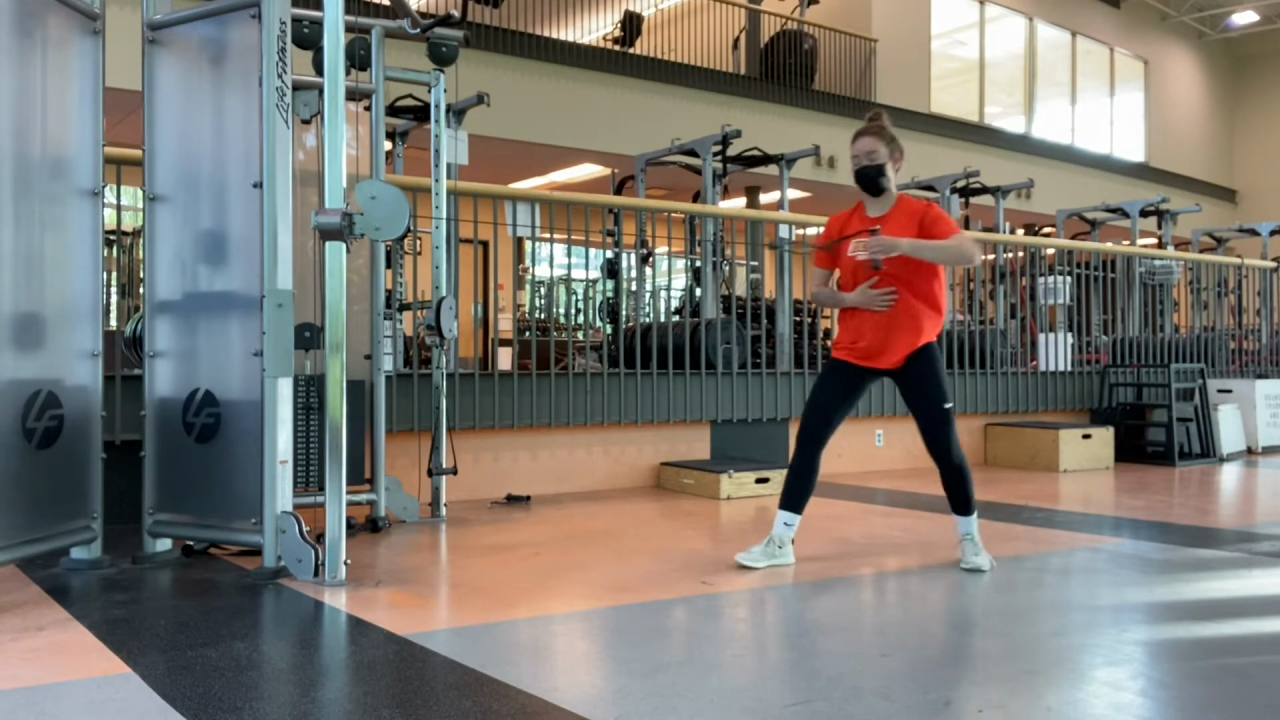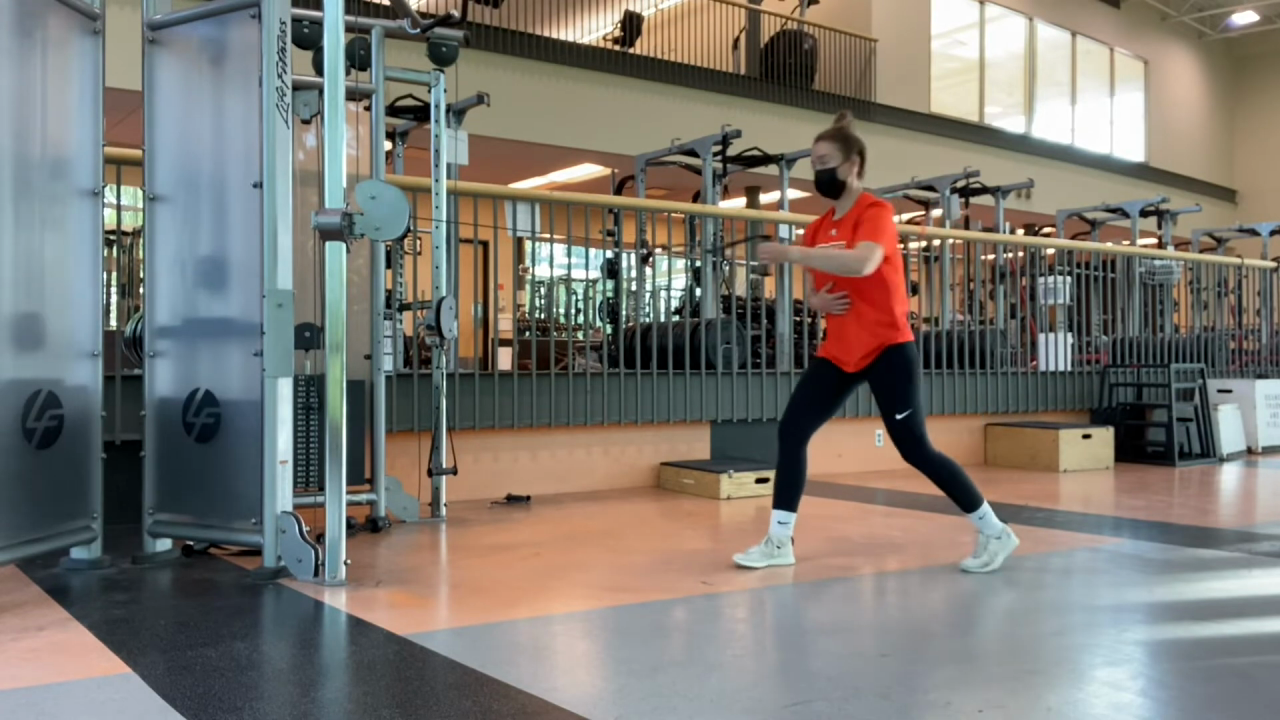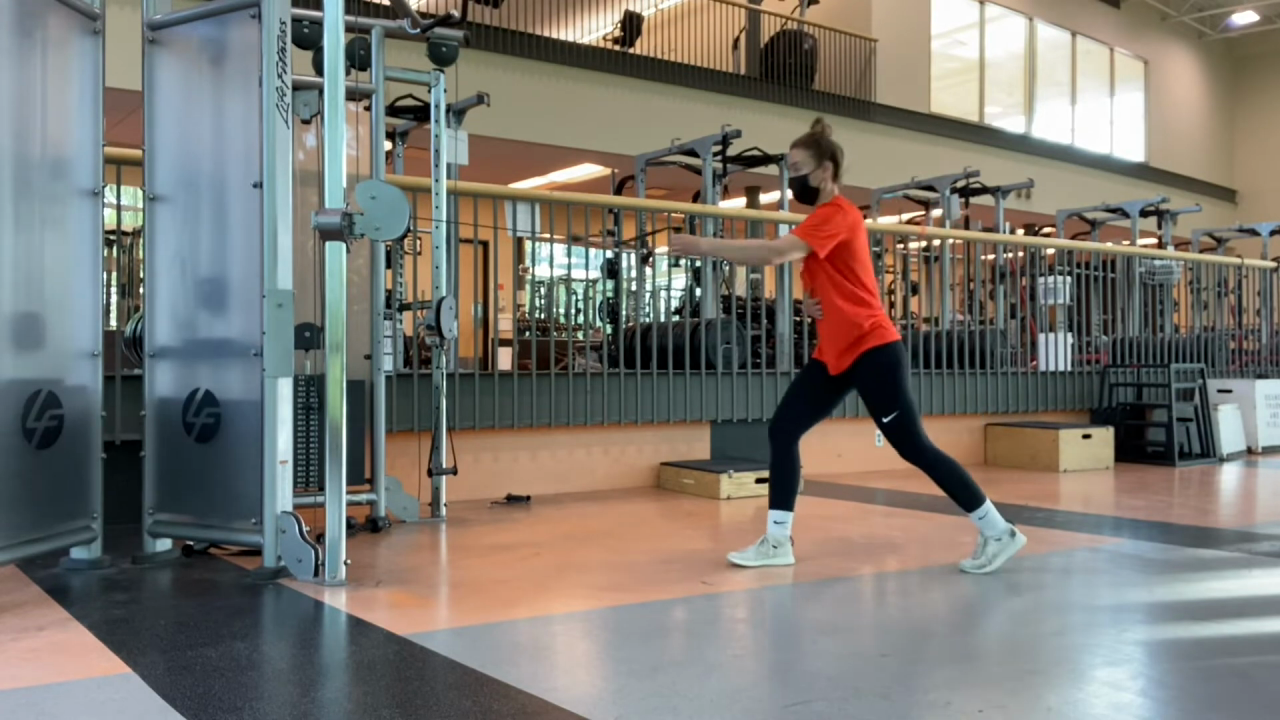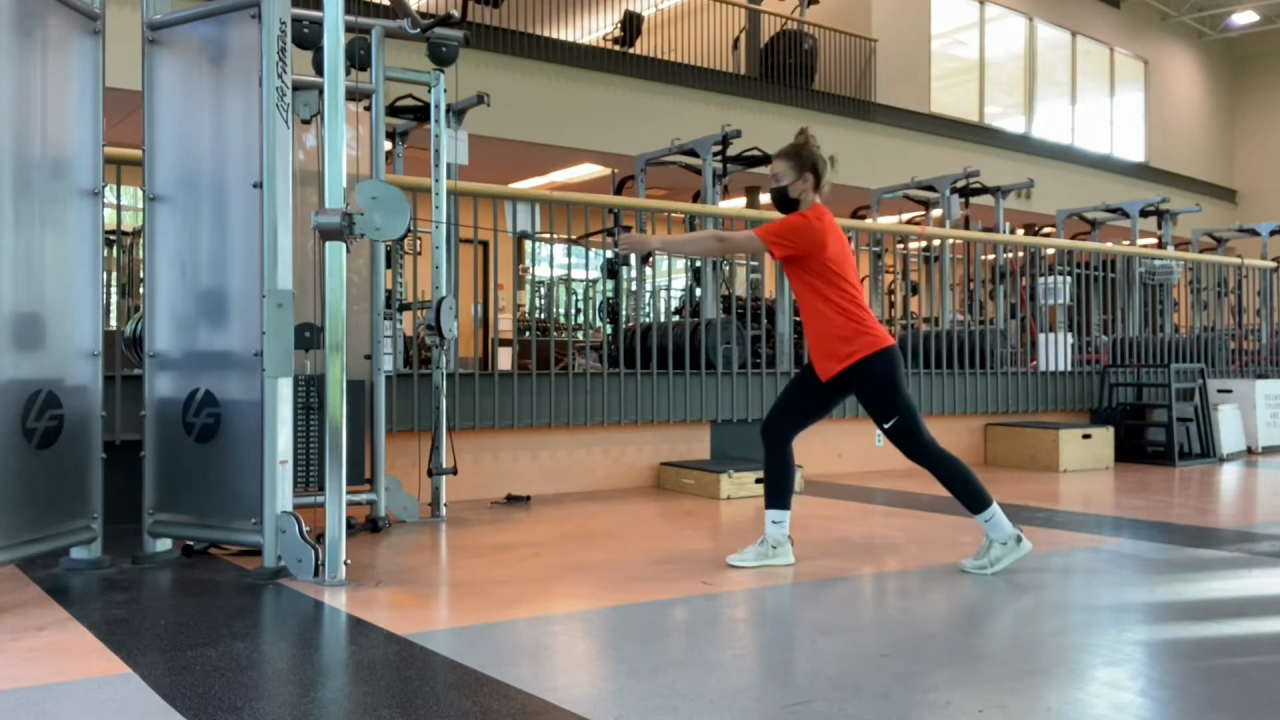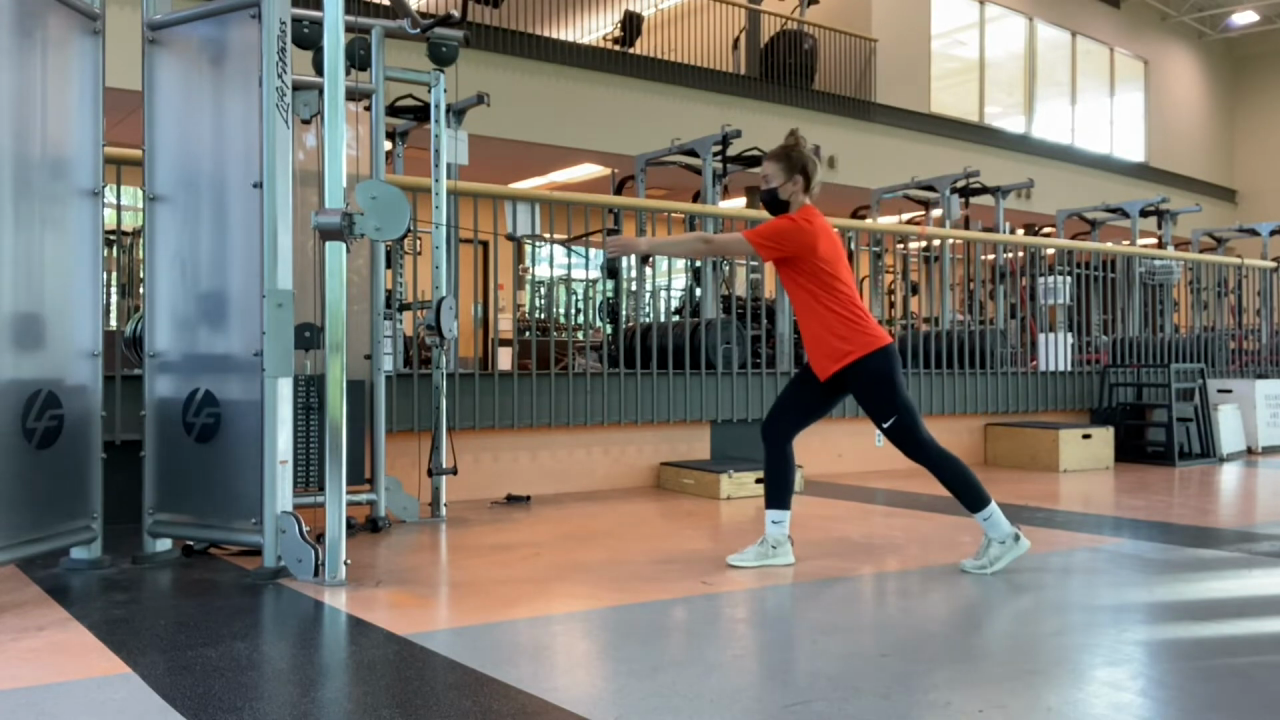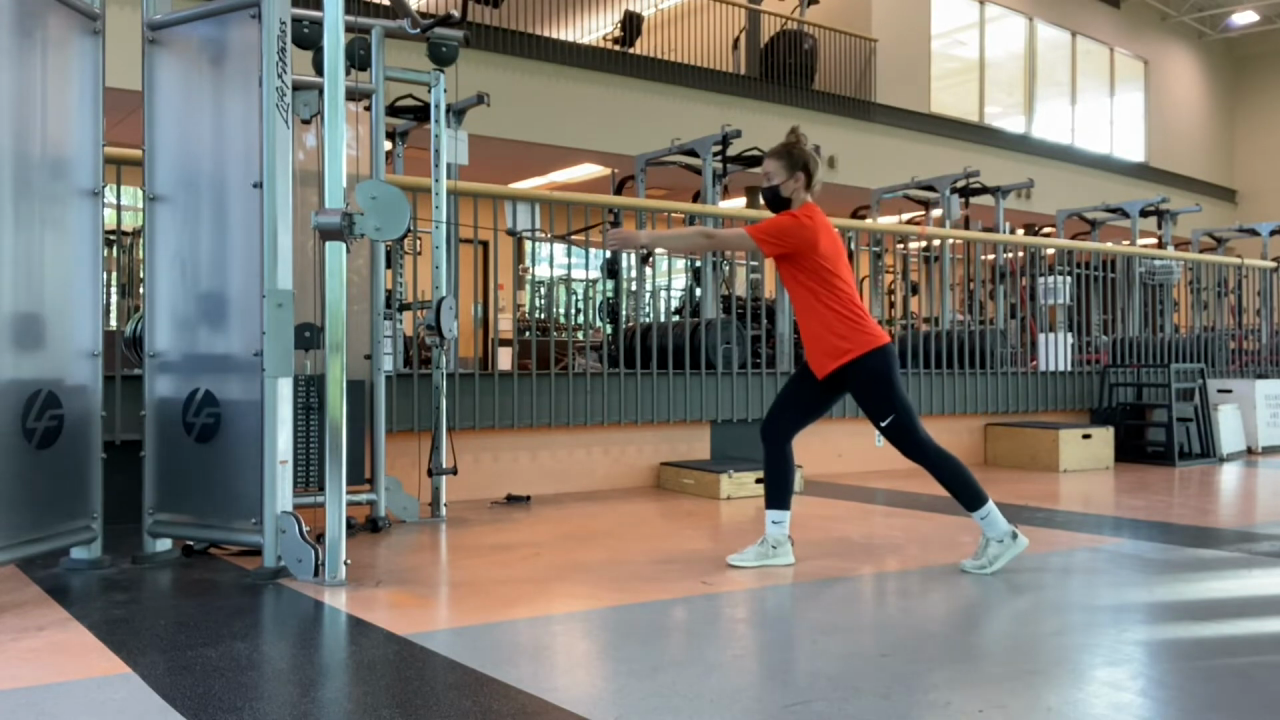
dt=0.2s
person 1, frame 1
left shoulder: (922, 213)
right shoulder: (840, 225)
left elbow: (972, 254)
right elbow: (816, 290)
left wrist: (902, 246)
right wrist: (851, 298)
left hip: (915, 349)
right hip: (853, 352)
left knee: (944, 446)
right knee: (809, 436)
left ankle: (969, 538)
right ankle: (779, 541)
person 1, frame 2
left shoulder: (875, 211)
right shoulder: (817, 228)
left elbow: (861, 264)
right elbow: (811, 290)
left wrist: (793, 253)
right wrist: (820, 303)
left hip: (888, 348)
right hip: (837, 352)
left knee: (914, 450)
right knee: (791, 431)
left ankle: (994, 533)
right ankle: (779, 541)
person 1, frame 3
left shoulder: (838, 214)
right shoulder: (813, 223)
left elbow: (775, 252)
left wrist: (703, 245)
right wrist: (811, 307)
left hip: (872, 350)
right hip: (832, 354)
left knee: (912, 446)
right knee: (781, 431)
left ankle: (998, 532)
right ankle: (777, 541)
person 1, frame 4
left shoulder: (807, 225)
right shoulder: (807, 227)
left elbow: (726, 243)
left wrist: (654, 243)
left hip: (867, 357)
right hip: (831, 360)
left knee: (919, 447)
right knee: (775, 431)
left ankle: (1004, 536)
right ankle: (777, 541)
person 1, frame 5
left shoulder: (796, 229)
right shoulder: (803, 228)
left elbow: (712, 245)
left wrist: (642, 245)
left hip: (865, 358)
right hip: (829, 361)
left knee: (918, 447)
right knee: (775, 431)
left ankle: (1003, 534)
right ankle: (776, 541)
person 1, frame 6
left shoulder: (798, 225)
right shoulder: (801, 226)
left elbow: (713, 240)
left wrist: (642, 237)
left hip: (862, 357)
right hip: (827, 360)
left knee: (915, 445)
right knee: (774, 432)
left ankle: (1000, 533)
right ankle: (776, 541)
